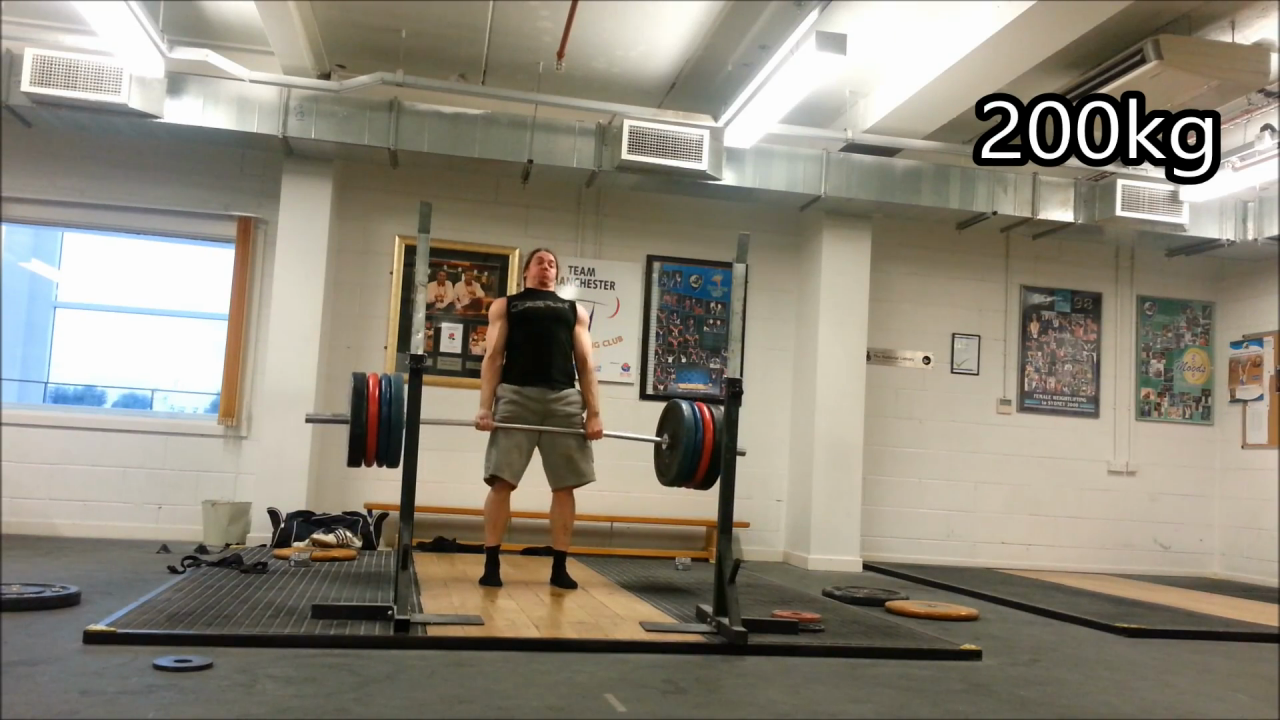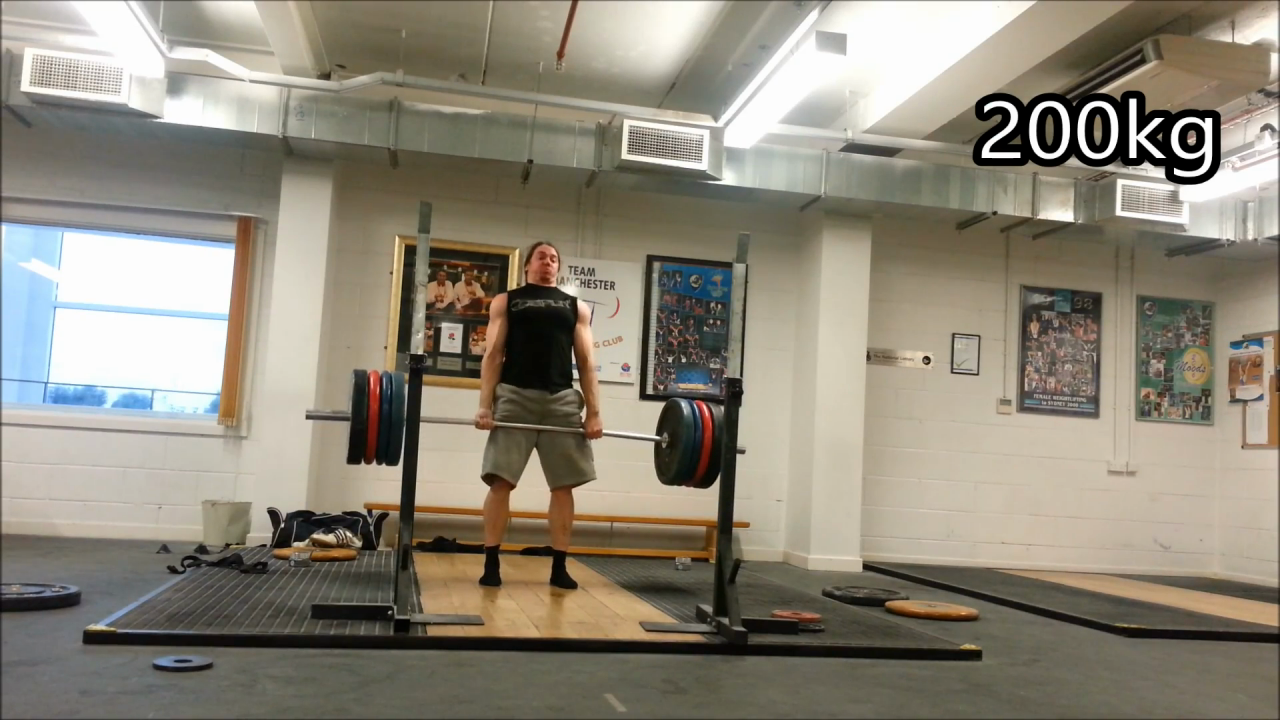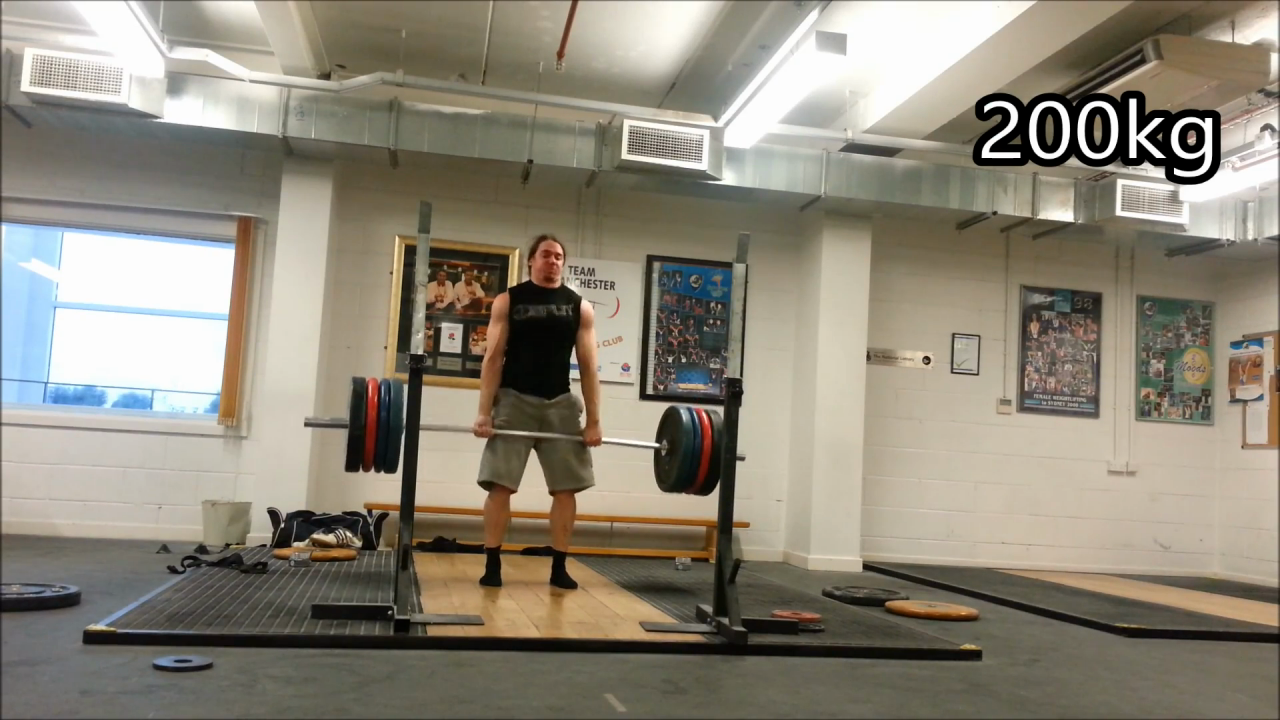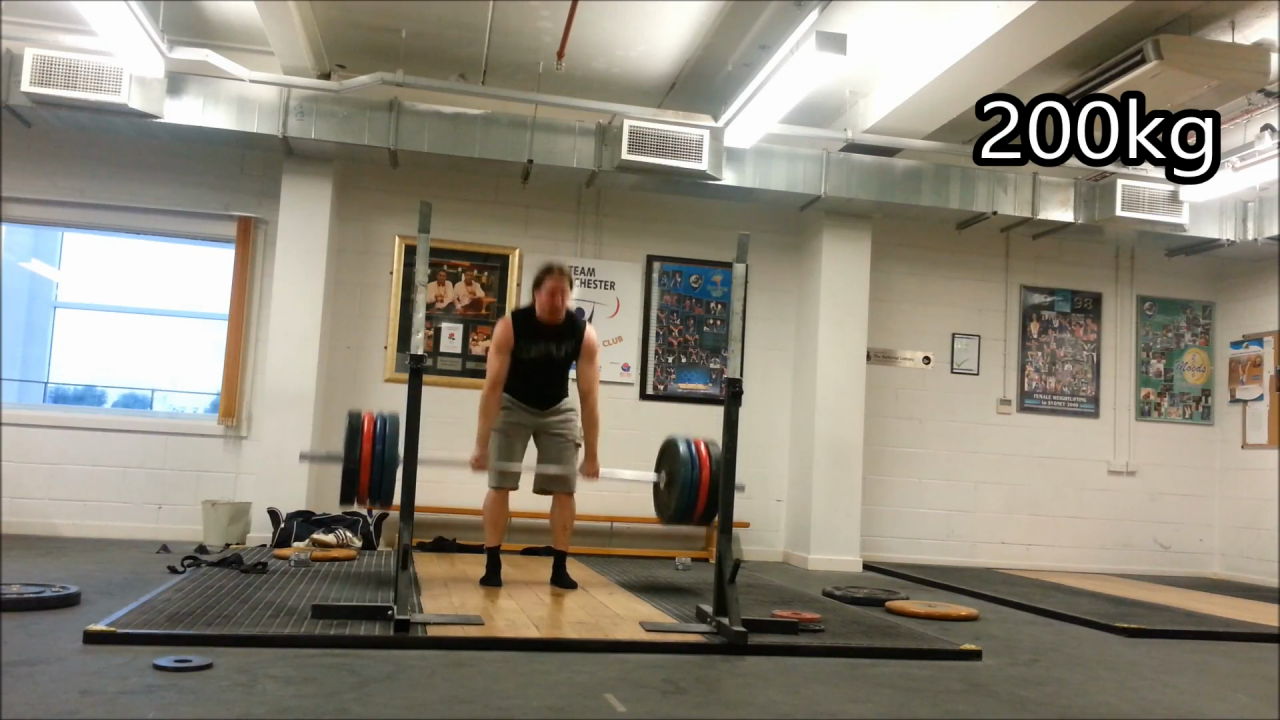
dt=0.2s
person 1, frame 1
left shoulder: (574, 310)
right shoulder: (505, 305)
left elbow: (584, 362)
right elbow: (493, 356)
left wrist: (593, 413)
right wrist: (485, 406)
left hip: (565, 400)
right hip: (516, 396)
left knee: (565, 486)
right knee: (501, 482)
left ankle: (559, 568)
right ankle: (491, 565)
person 1, frame 2
left shoulder: (576, 306)
right shoulder: (506, 301)
left elbow: (585, 361)
right elbow: (493, 354)
left wrist: (593, 412)
right wrist: (484, 404)
left hip: (563, 400)
right hip: (515, 396)
left knee: (564, 486)
right knee: (500, 481)
left ankle: (559, 568)
right ankle: (491, 565)
person 1, frame 3
left shoulder: (580, 306)
right shoulder: (508, 300)
left elbow: (588, 366)
right elbow: (493, 358)
left wrist: (593, 420)
right wrist: (484, 411)
left hip: (560, 404)
right hip: (514, 400)
left knee: (565, 489)
right knee: (500, 486)
left ankle: (559, 567)
right ankle: (492, 565)
person 1, frame 4
left shoulder: (584, 334)
right shoulder: (510, 326)
left elbow: (589, 397)
right elbow: (493, 387)
left wrist: (591, 454)
right wrist: (481, 445)
left hip: (557, 410)
right hip: (514, 406)
left knee: (564, 488)
right knee: (500, 483)
left ankle: (559, 568)
right ankle: (492, 566)
